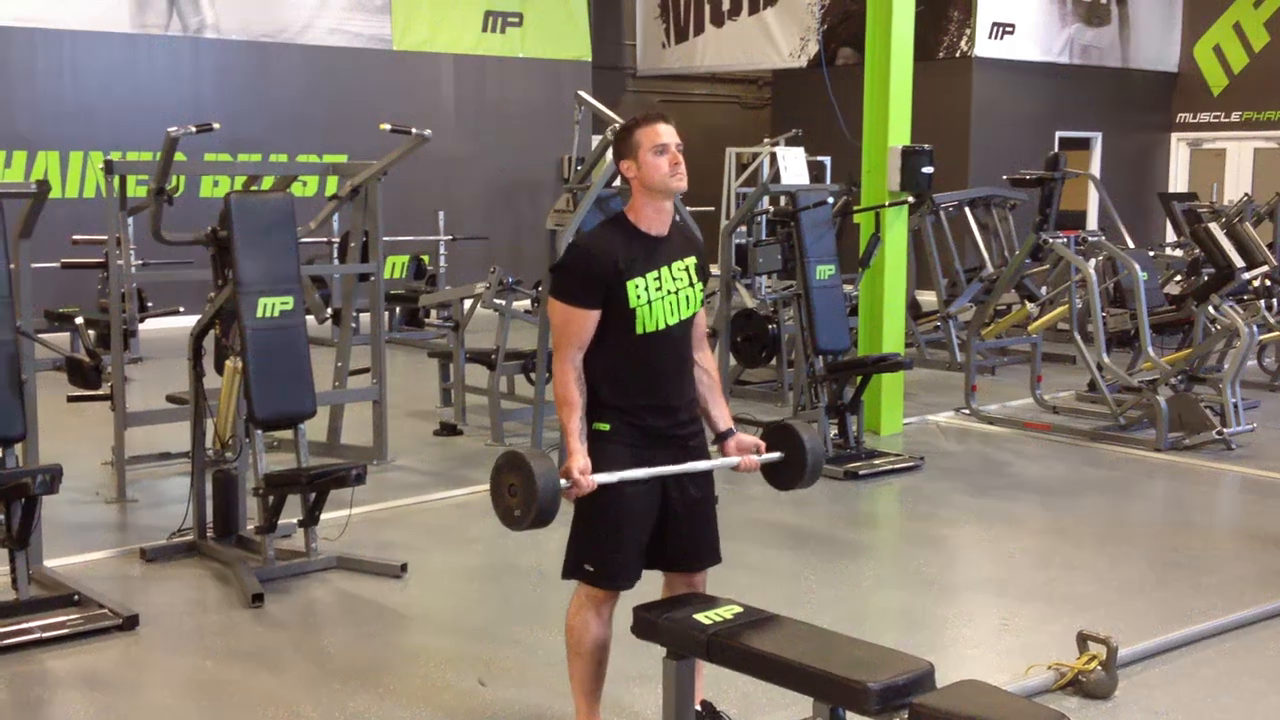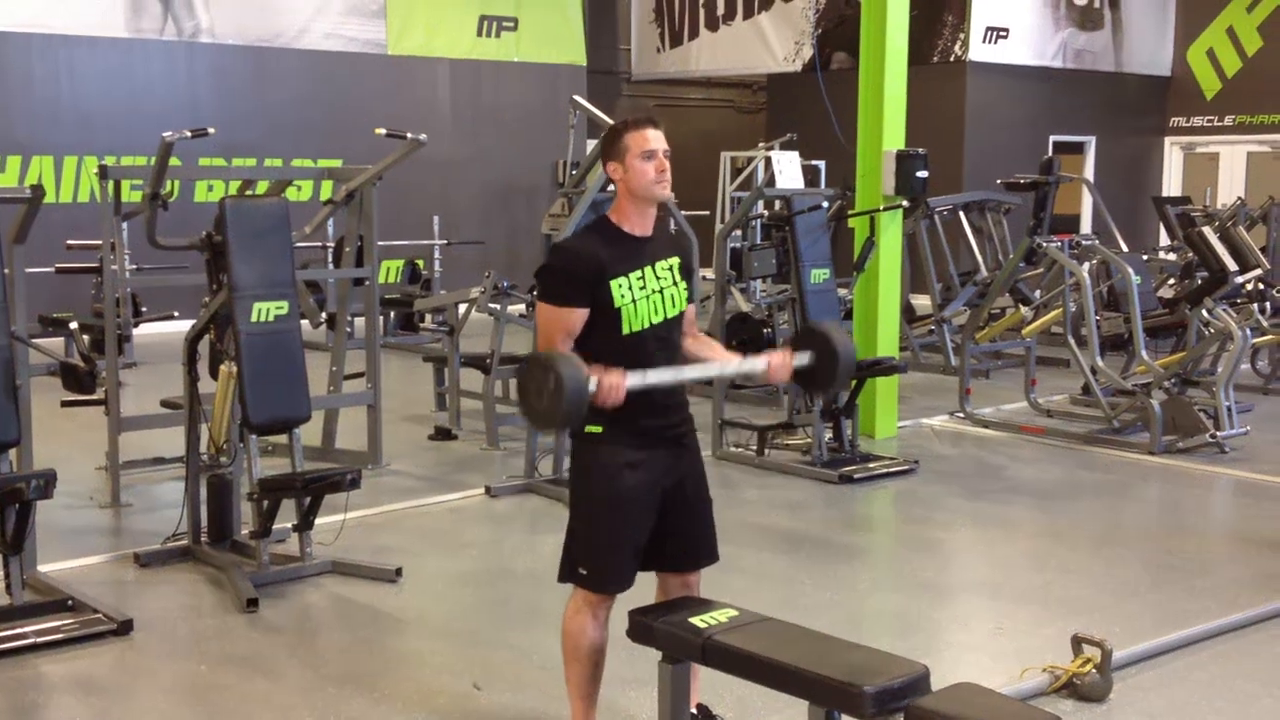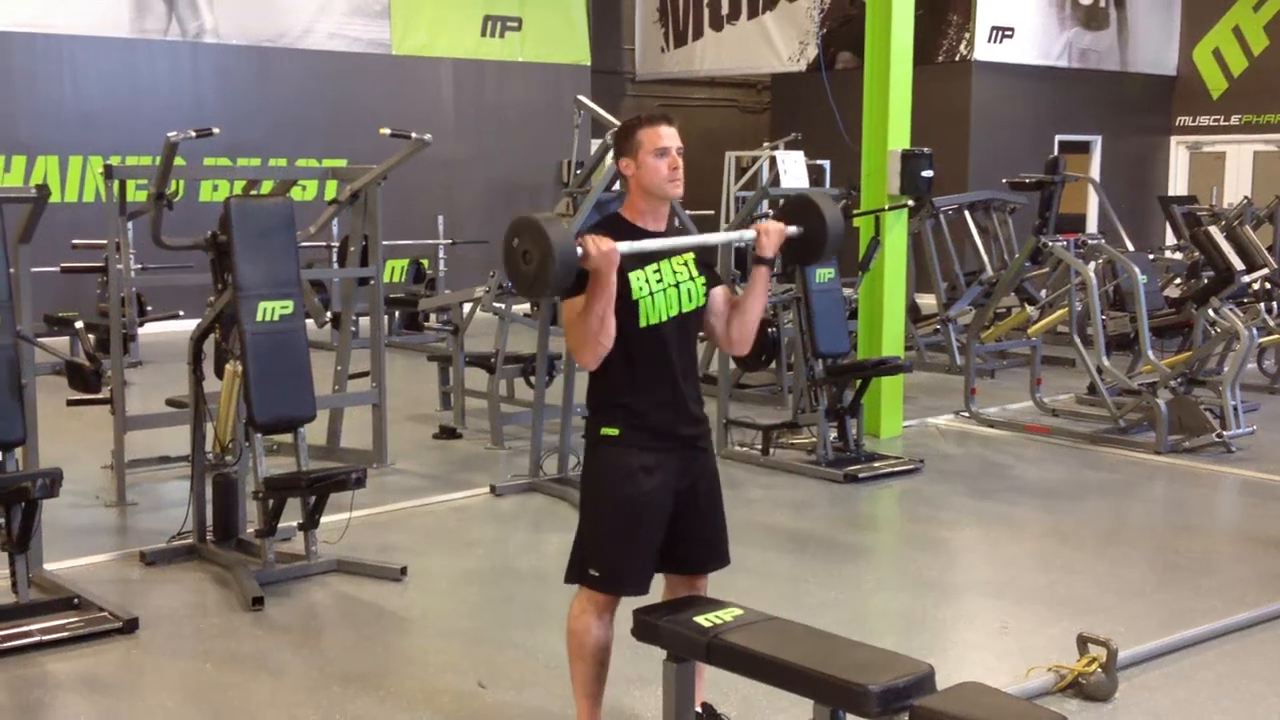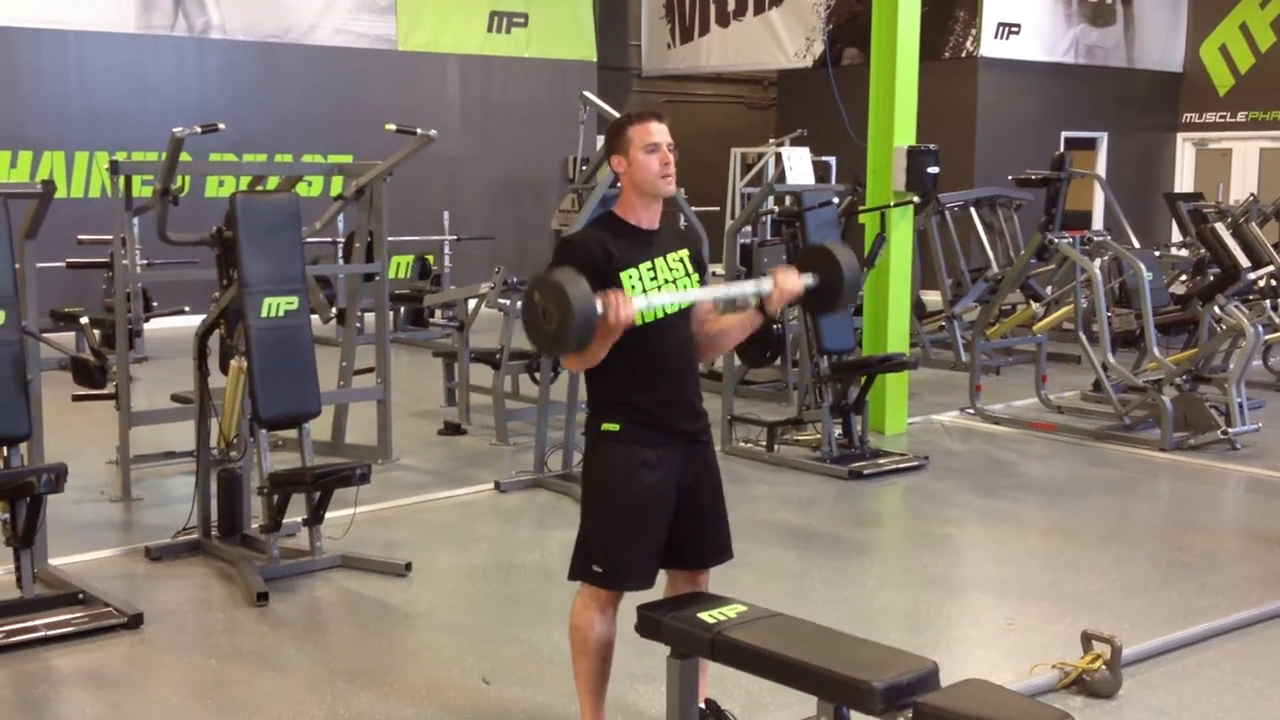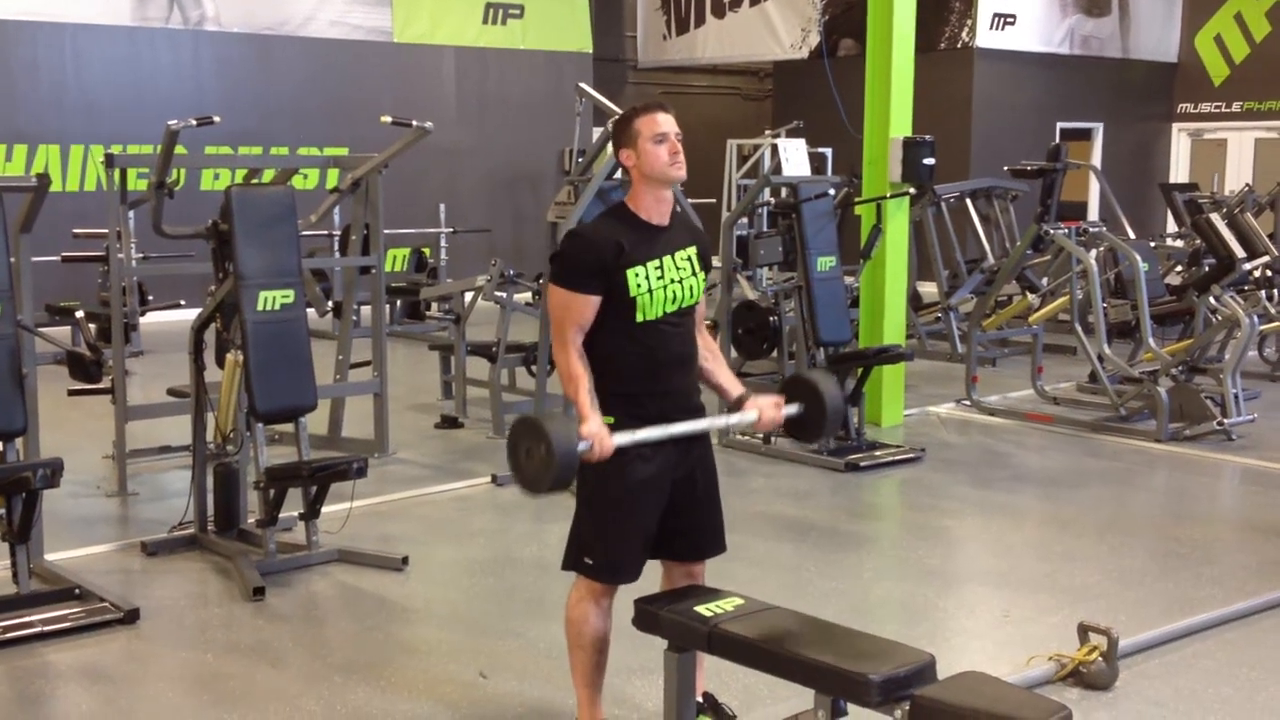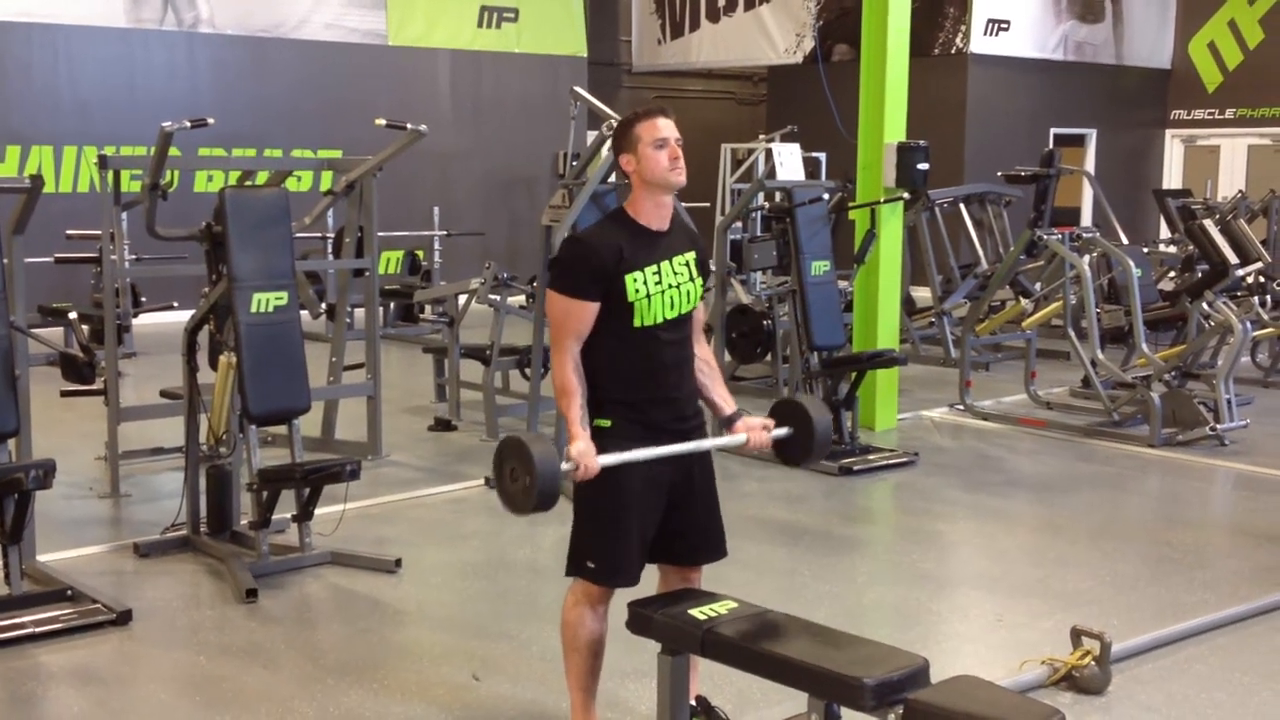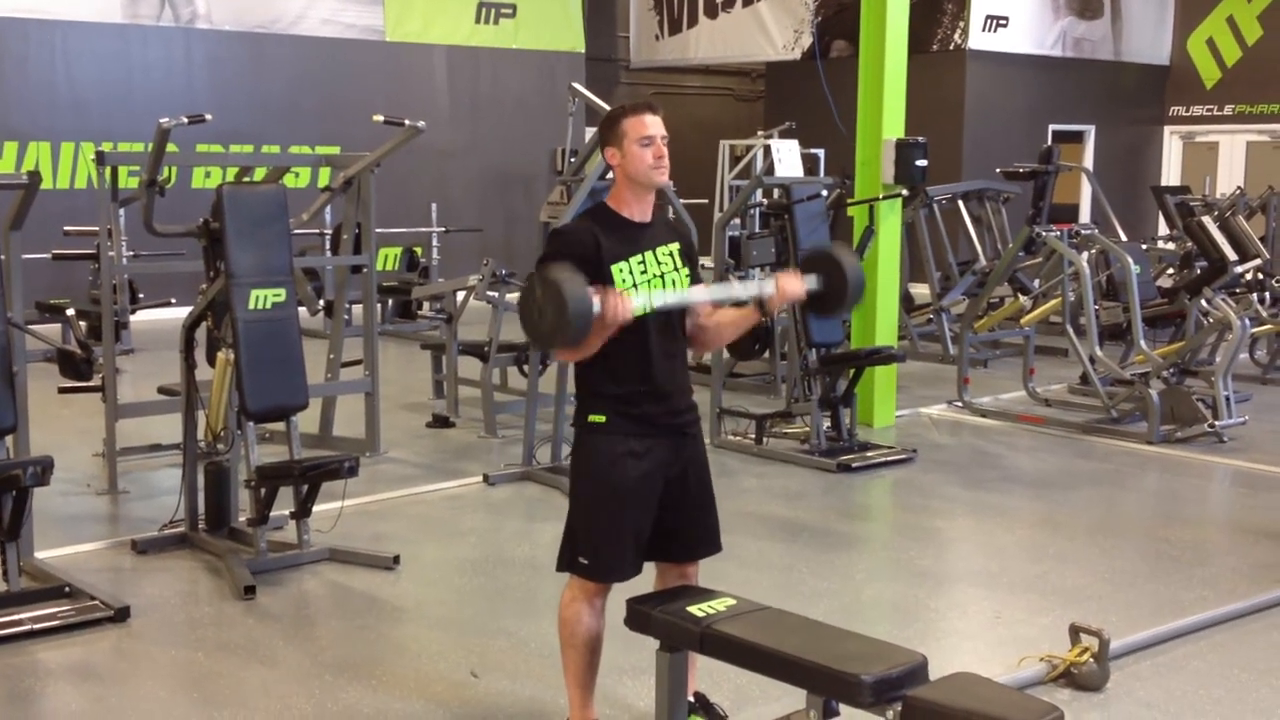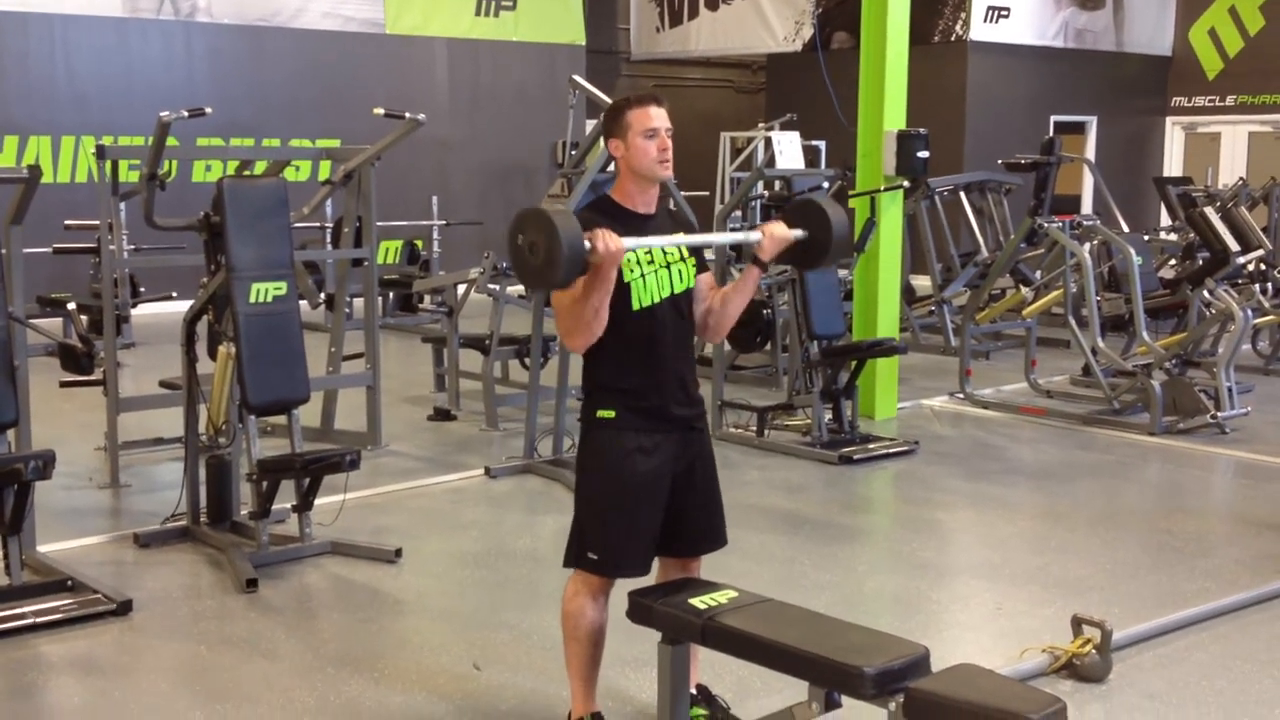
dt=0.4s
person 1, frame 1
left shoulder: (690, 245)
right shoulder: (595, 253)
right elbow: (567, 360)
left wrist: (725, 429)
right wrist: (576, 449)
left hip: (682, 441)
right hip: (617, 447)
left knee: (689, 573)
right knee: (600, 587)
person 1, frame 2
left shoulder: (675, 249)
right shoulder: (579, 256)
right elbow: (552, 351)
left wrist: (748, 364)
right wrist: (594, 381)
left hip: (676, 438)
right hip: (611, 445)
left knee: (684, 576)
right knee: (596, 590)
person 1, frame 3
left shoulder: (693, 245)
right shoulder: (593, 246)
left elbow: (736, 340)
right elbow: (589, 354)
left wrist: (762, 264)
right wrist: (604, 275)
left hip: (690, 439)
right hip: (624, 446)
left knee: (692, 578)
right knee: (602, 590)
person 1, frame 4
left shoulder: (684, 243)
right shoulder: (589, 249)
left elbow: (701, 339)
right elbow: (572, 352)
left wrist: (765, 307)
right wrist: (605, 321)
left hip: (691, 434)
right hip: (624, 443)
left knee: (693, 571)
right knee: (604, 586)
person 1, frame 5
left shoulder: (691, 237)
right shoulder: (594, 243)
right elbow: (567, 341)
left wrist: (742, 397)
right wrist: (589, 417)
left hip: (687, 431)
right hip: (623, 437)
left knee: (689, 565)
right knee: (599, 578)
person 1, frame 6
left shoulder: (690, 244)
right shoulder: (594, 249)
right elbow: (566, 351)
left wrist: (734, 415)
right wrist: (577, 437)
left hip: (685, 434)
right hip: (619, 443)
left knee: (686, 569)
right knee: (597, 582)
person 1, frame 7
left shoulder: (677, 238)
right shoulder: (581, 241)
left elbow: (701, 334)
right elbow: (565, 345)
left wrist: (761, 305)
right wrist: (606, 317)
left hip: (679, 425)
right hip: (612, 434)
left knee: (682, 564)
right knee: (592, 577)
person 1, frame 8
left shoulder: (680, 228)
right shoulder: (588, 230)
left elbow: (711, 323)
right elbow: (575, 336)
left wrist: (759, 262)
right wrist: (604, 267)
left hip: (685, 420)
right hip: (620, 428)
left knee: (686, 558)
right knee: (597, 571)
